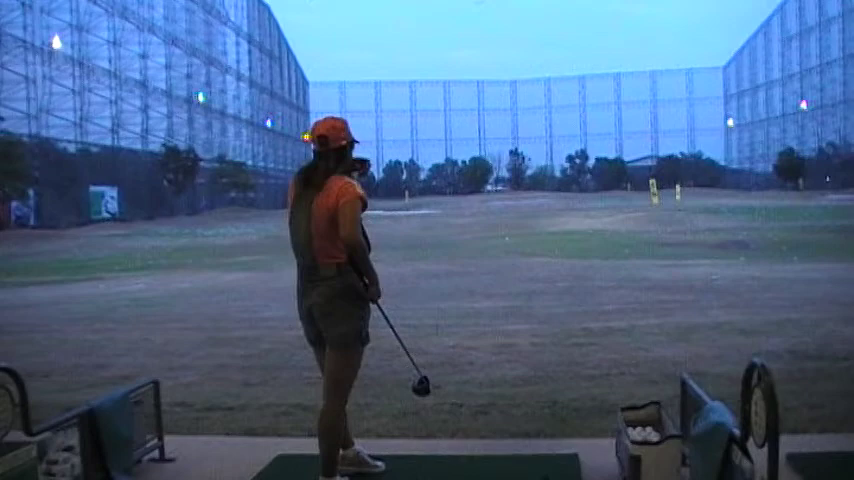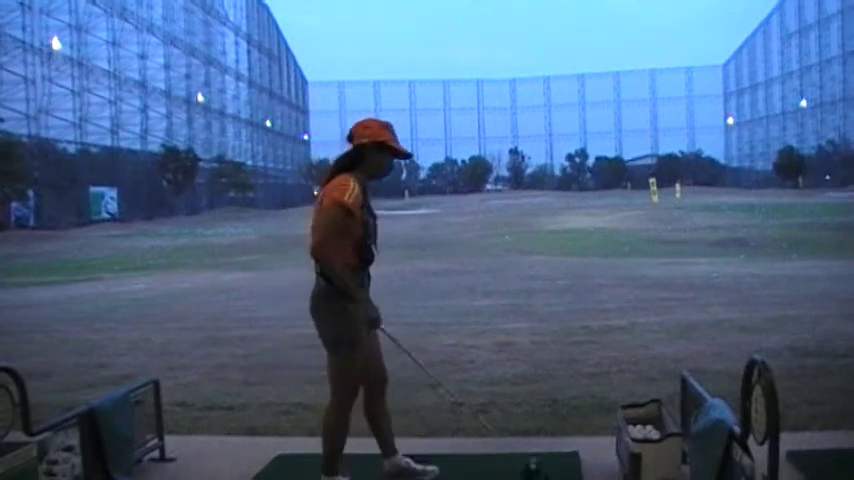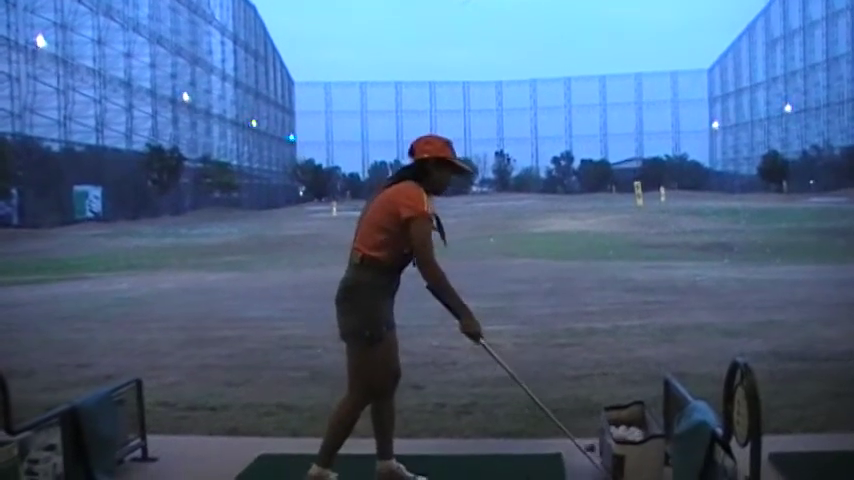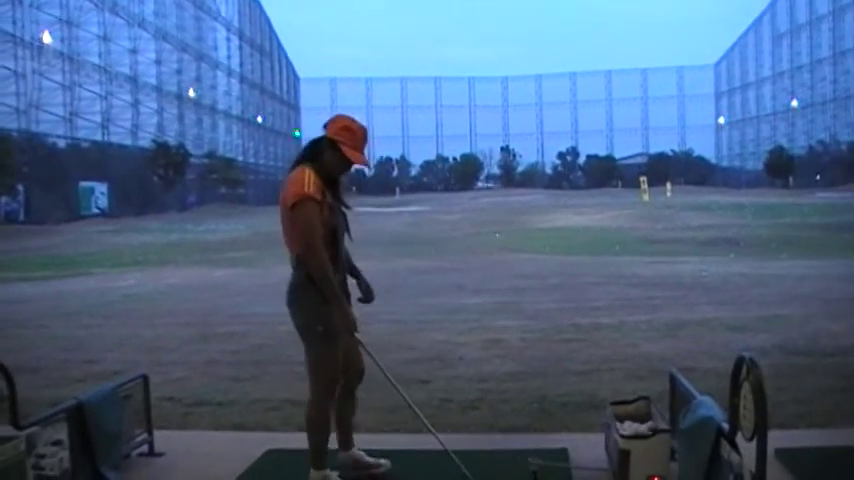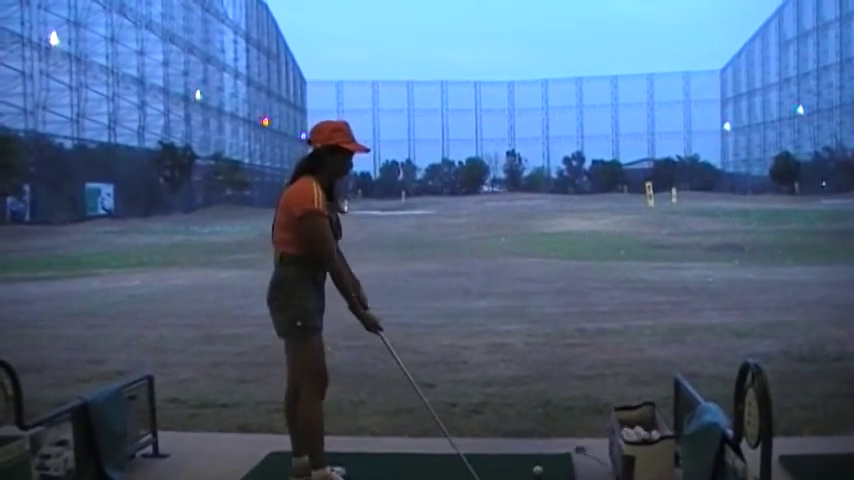
dt=1s
person 1, frame 1
left shoulder: (299, 186)
right shoulder: (346, 188)
right elbow: (350, 237)
right wrist: (372, 279)
left hip: (308, 293)
right hip: (341, 292)
left knee: (335, 386)
right knee: (336, 391)
person 1, frame 2
left shoulder: (352, 189)
right shoulder: (346, 190)
right elbow: (321, 250)
right wrist: (359, 299)
left hip: (351, 298)
right hip: (339, 300)
left knee: (376, 382)
right knee: (344, 394)
person 1, frame 3
left shoulder: (401, 192)
right shoulder: (414, 197)
right elbow: (427, 263)
right wrist: (464, 314)
left hip: (374, 292)
right hip: (366, 295)
left knee: (387, 381)
right knee: (363, 390)
person 1, frame 4
left shoulder: (324, 185)
right shoulder: (305, 184)
right elbow: (313, 253)
left wrist: (359, 277)
right wrist: (342, 306)
left hip: (329, 293)
right hip: (313, 295)
left knee: (352, 374)
right knee: (325, 386)
person 1, frame 5
left shoulder: (320, 192)
right shoulder: (308, 194)
left elbow: (334, 252)
right elbow: (329, 259)
left wrist: (357, 289)
right wrist: (359, 311)
left hip: (302, 291)
right hip: (295, 293)
left knee: (300, 381)
right knee: (314, 383)
